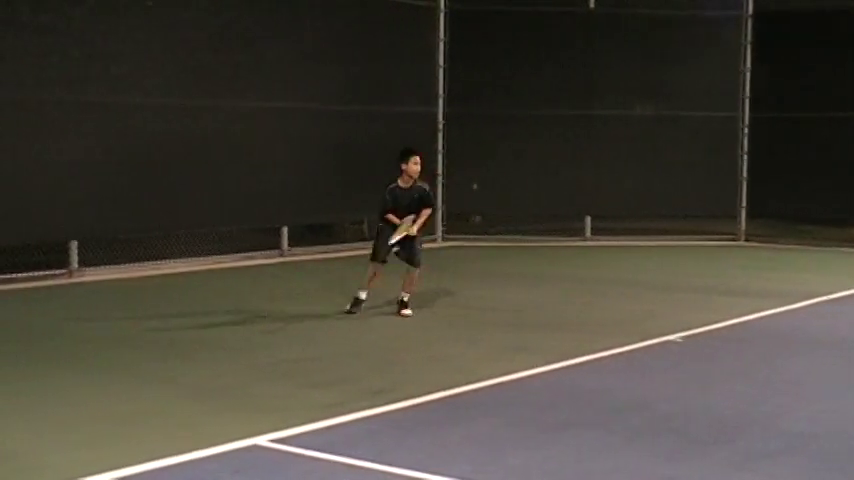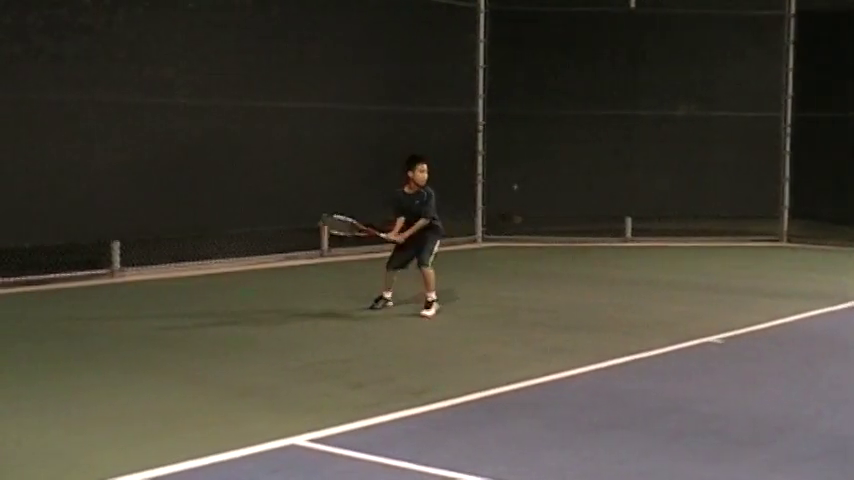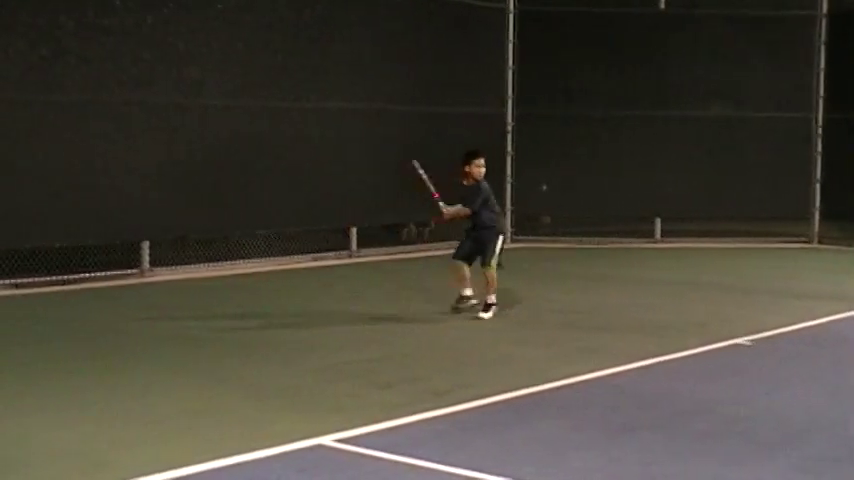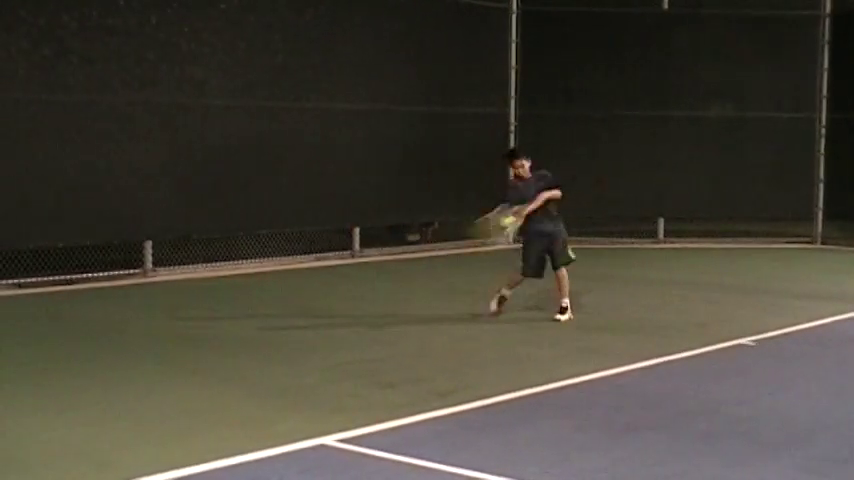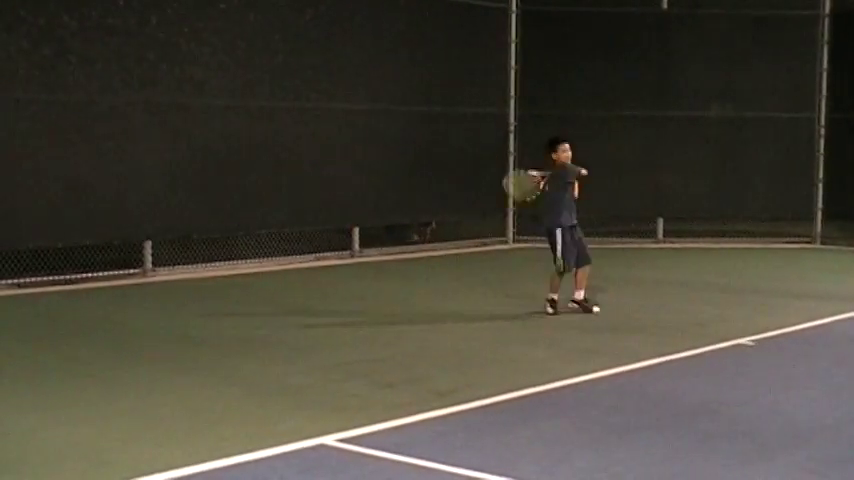
dt=0.4s
person 1, frame 1
left shoulder: (422, 188)
right shoulder: (391, 190)
left elbow: (428, 207)
right elbow: (387, 214)
left wrist: (416, 225)
right wrist: (402, 225)
left hip: (411, 230)
right hip: (389, 227)
left knee: (415, 263)
right knee: (377, 261)
left ankle: (404, 300)
right ankle: (361, 297)
person 1, frame 2
left shoulder: (427, 194)
right shoulder: (399, 195)
left elbow: (426, 219)
right elbow: (400, 217)
left wrist: (405, 235)
right wrist: (395, 232)
left hip: (431, 233)
right hip: (408, 233)
left knee: (424, 263)
right knee: (392, 264)
left ankle: (431, 300)
right ankle: (387, 297)
person 1, frame 3
left shoulder: (481, 187)
right shoulder: (465, 186)
left elbow: (468, 210)
right elbow: (464, 206)
left wrist: (451, 214)
right wrist: (450, 210)
left hip: (494, 229)
right hip: (477, 228)
left knee: (488, 264)
right knee: (459, 258)
left ankle: (491, 301)
right ankle: (467, 295)
person 1, frame 4
left shoulder: (542, 176)
right shoulder: (513, 187)
left elbow: (558, 193)
right elbow: (515, 210)
left wrist: (545, 196)
left hip: (554, 228)
right hip: (532, 232)
left knee: (560, 266)
right knee: (527, 271)
left ankle: (565, 305)
right ankle: (504, 294)
person 1, frame 5
left shoulder: (555, 174)
right shoulder: (566, 169)
right elbow: (583, 172)
left hip: (571, 224)
right hip: (558, 225)
left knee: (584, 262)
right knee: (562, 265)
left ankle: (578, 298)
right ankle: (552, 299)
